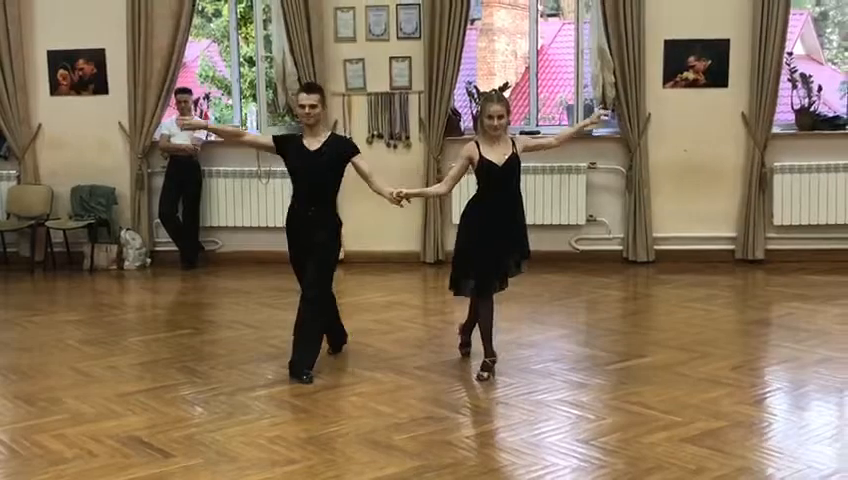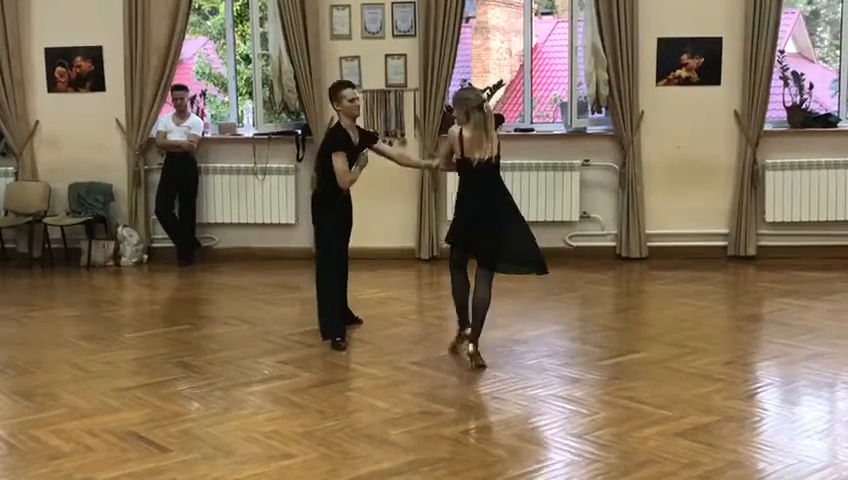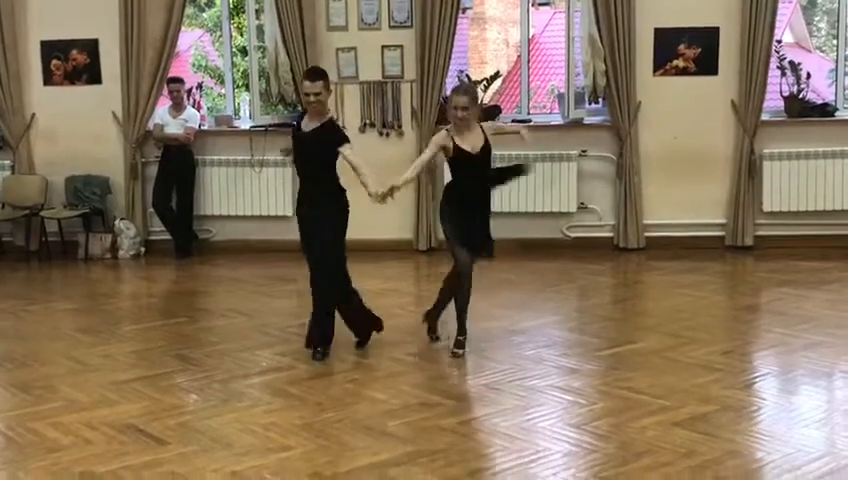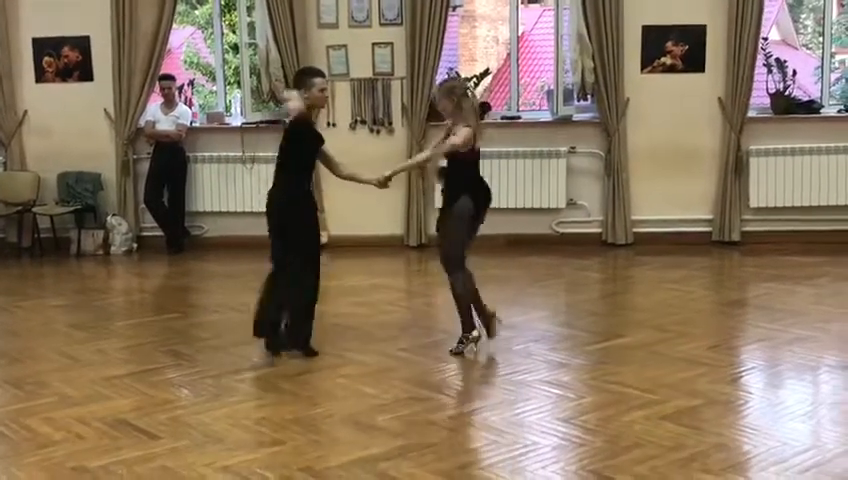
dt=1s
person 1, frame 1
left shoulder: (340, 145)
right shoulder: (287, 142)
left elbow: (369, 176)
right elbow: (243, 137)
left wrist: (386, 193)
right wrist: (204, 125)
left hip: (325, 225)
right hip: (297, 221)
left knee: (315, 289)
right knee: (314, 287)
left ankle: (302, 362)
right ankle: (335, 335)
person 1, frame 2
left shoulder: (361, 134)
right shoulder: (336, 137)
left elbow: (395, 154)
right elbow: (345, 181)
left wrist: (427, 164)
right wrist: (361, 161)
left hip: (341, 205)
right hip: (328, 206)
left knee: (341, 260)
right knee: (330, 264)
left ankle: (341, 312)
right ankle: (334, 331)
person 1, frame 3
left shoulder: (333, 128)
right shoulder: (301, 120)
left elbow: (354, 160)
left wrist: (371, 189)
left hip: (331, 203)
right hip: (307, 203)
left knee: (329, 269)
right knee: (327, 270)
left ankle: (320, 339)
right ankle: (365, 323)
person 1, frame 4
left shoulder: (312, 131)
right shoulder: (298, 122)
left elbow: (334, 166)
right elbow: (293, 111)
left wrist: (368, 180)
right wrist: (294, 103)
left hip: (299, 202)
right hip: (287, 202)
left knee: (301, 265)
right knee: (296, 266)
person 2, frame 1
left shoulder: (519, 144)
right shoulder: (472, 149)
left elbow: (556, 140)
right elbow: (444, 186)
left wrist: (586, 123)
right wrist: (414, 193)
left hip: (509, 223)
right hip: (477, 223)
left knee: (488, 285)
right knee: (482, 286)
left ankle: (467, 329)
right ankle: (489, 355)
person 2, frame 2
left shoulder: (455, 133)
right shoulder: (493, 136)
left elbow: (444, 163)
left hip: (470, 212)
right hip: (498, 211)
left knee: (458, 267)
right knee: (484, 277)
left ankle: (464, 327)
right ankle: (473, 341)
person 2, frame 3
left shoulder: (487, 129)
right shoulder: (442, 138)
left elbow: (516, 130)
right elbow: (415, 169)
left wrist: (520, 131)
right wrist: (395, 186)
left hip: (479, 208)
right hip: (455, 208)
left knee: (462, 268)
right knee: (463, 267)
left ankle: (434, 313)
right ankle: (460, 332)
person 2, frame 4
left shoulder: (467, 130)
right shoulder: (452, 126)
left elbow: (441, 151)
right elbow: (431, 155)
right wrist: (395, 171)
left hip: (467, 198)
right hip: (459, 197)
left knee: (454, 261)
right knee: (454, 261)
left ankle: (468, 330)
right ankle: (483, 315)
person 3, frame 1
right shoulder: (168, 123)
left elbow: (194, 150)
right elbow: (162, 145)
left wrist: (172, 148)
right wrist: (183, 146)
left hip: (191, 169)
right hip: (173, 168)
left knee: (190, 213)
right knee: (165, 212)
left ankle: (190, 255)
right ankle: (191, 247)
person 3, frame 2
left shoulder: (196, 121)
right shoulder: (164, 119)
left elbow: (190, 147)
right elbow: (158, 142)
left wrist: (169, 144)
right wrist: (179, 143)
left hip: (187, 165)
right hip: (170, 164)
left knee: (187, 210)
right knee: (162, 208)
left ankle: (186, 251)
right ankle: (187, 243)
person 3, frame 3
left shoulder: (192, 114)
right shoulder: (161, 112)
left elbow: (187, 139)
right elbow: (155, 135)
left wrist: (165, 137)
right wrist: (176, 136)
left hip: (184, 158)
right hip: (167, 157)
left knee: (184, 202)
right knee: (159, 201)
left ankle: (184, 243)
right ankle: (185, 236)
person 3, frame 4
left shoulder: (184, 110)
right shoulder: (153, 108)
left elbow: (179, 136)
right elbow: (147, 132)
left wrist: (157, 135)
right wrist: (168, 132)
left hip: (176, 155)
right hip: (158, 154)
left knee: (176, 198)
right knee: (150, 198)
left ankle: (175, 239)
right ankle: (177, 232)
